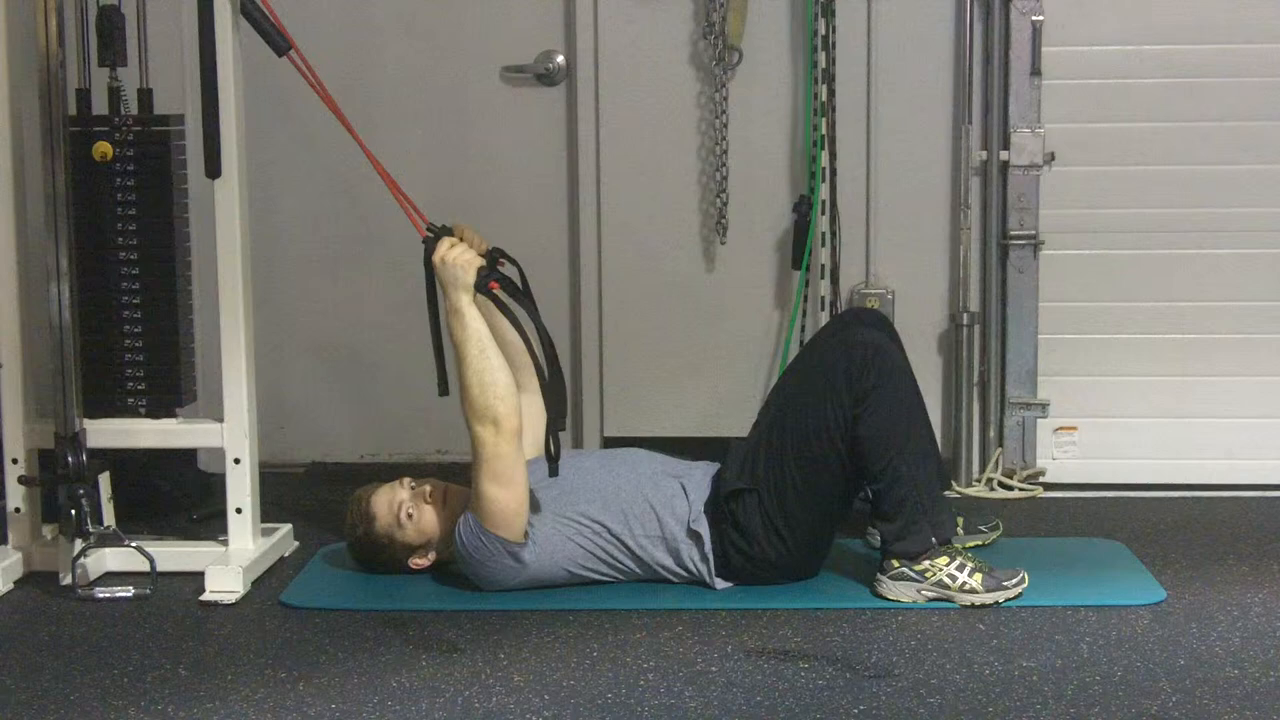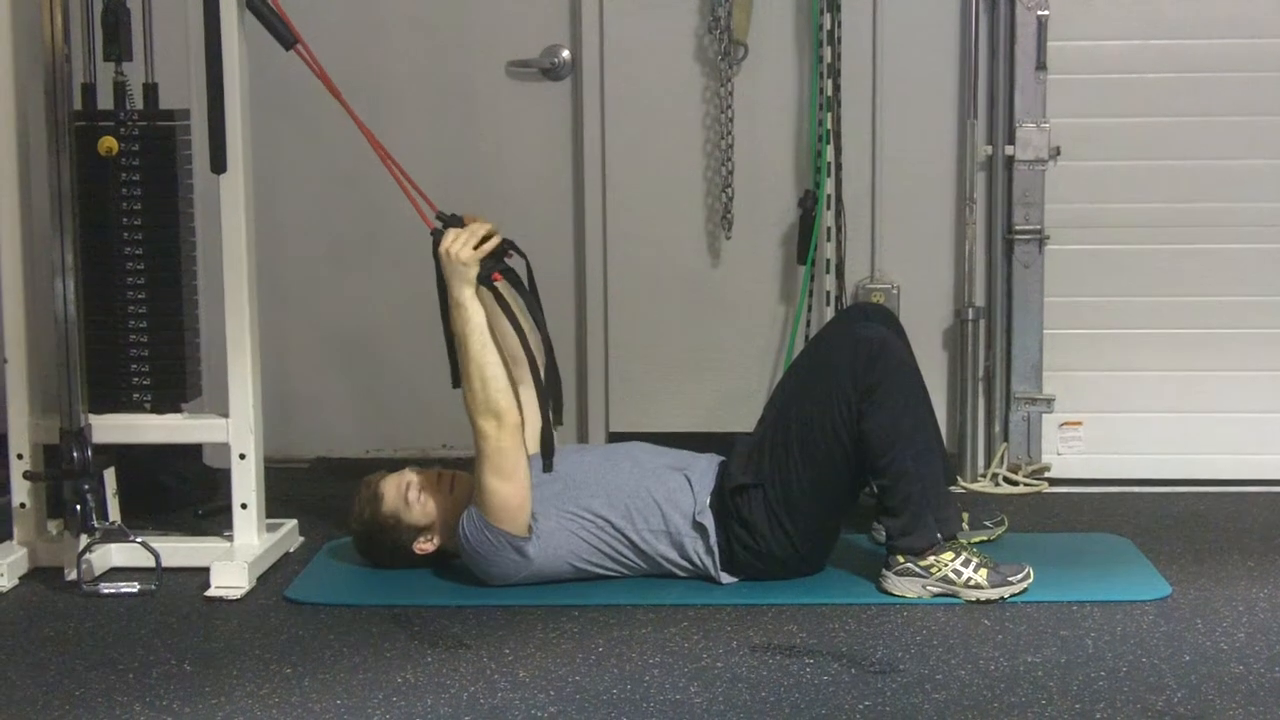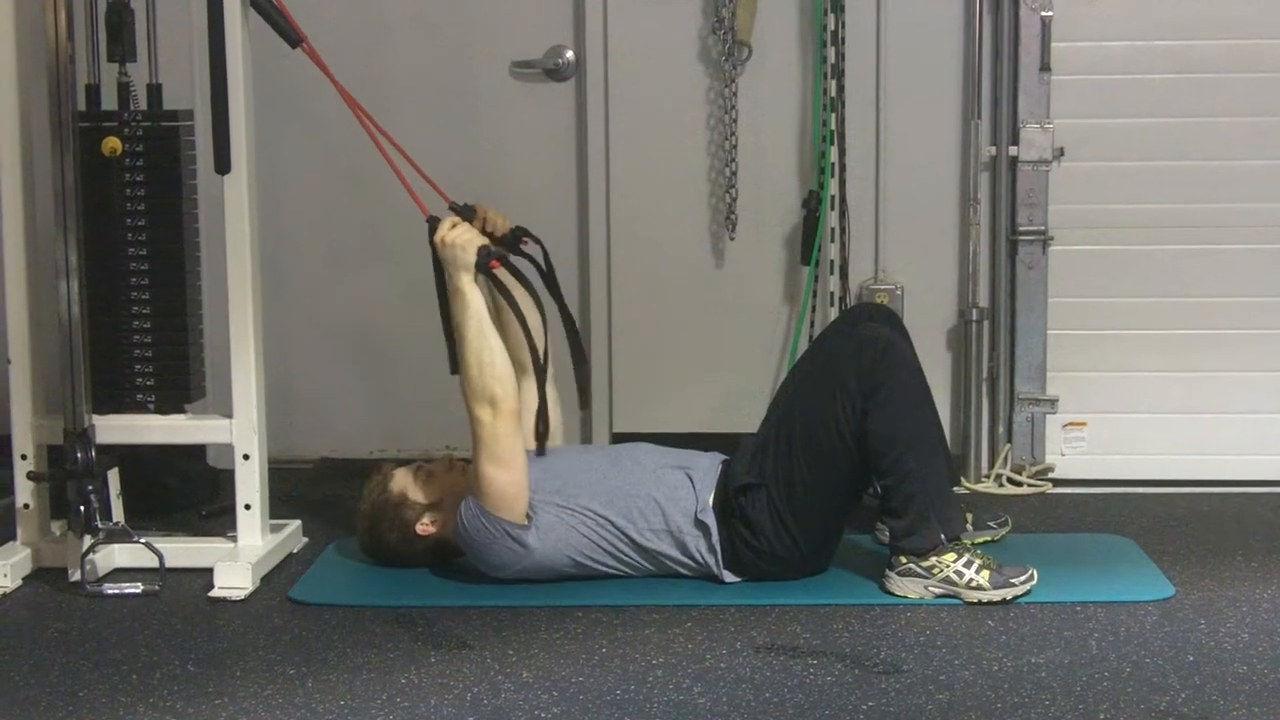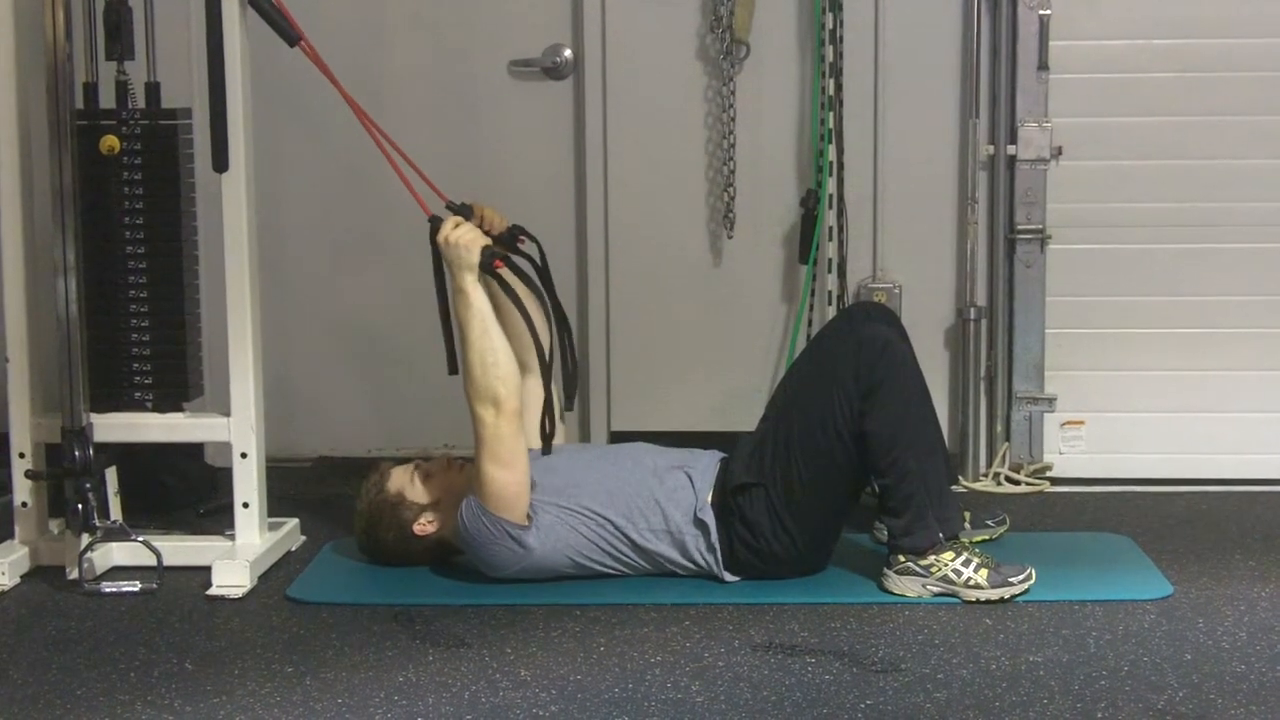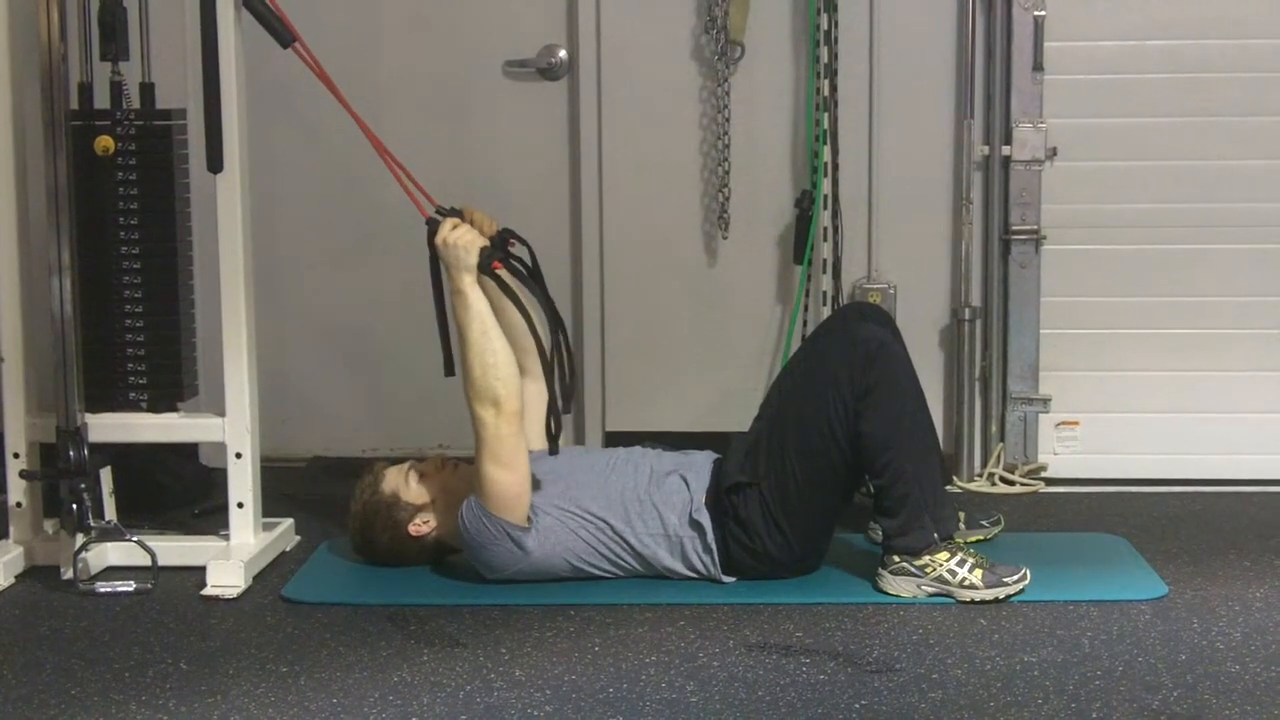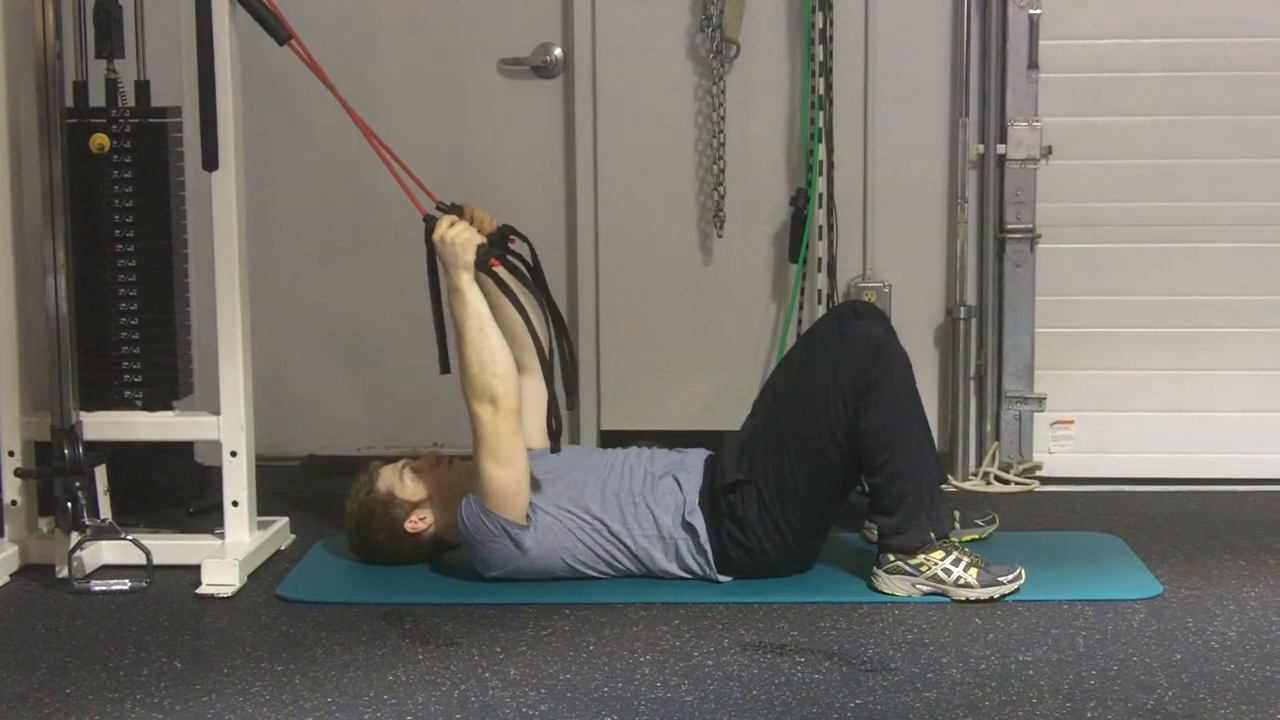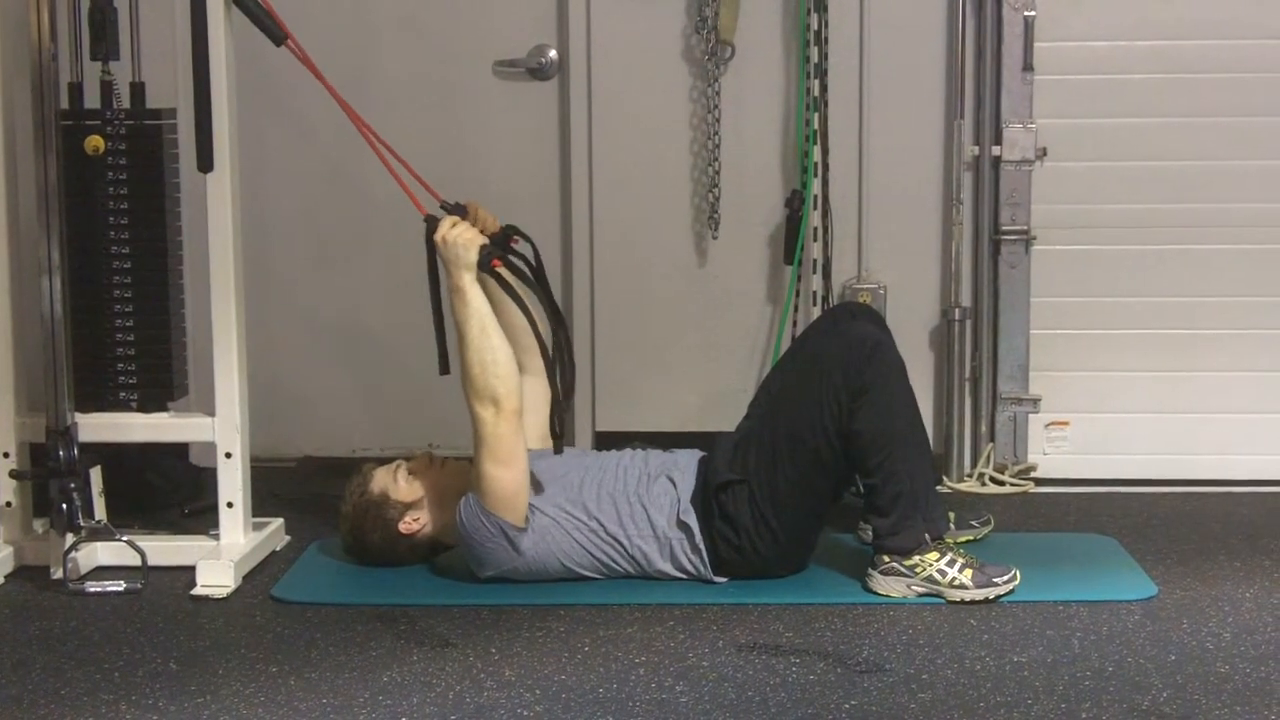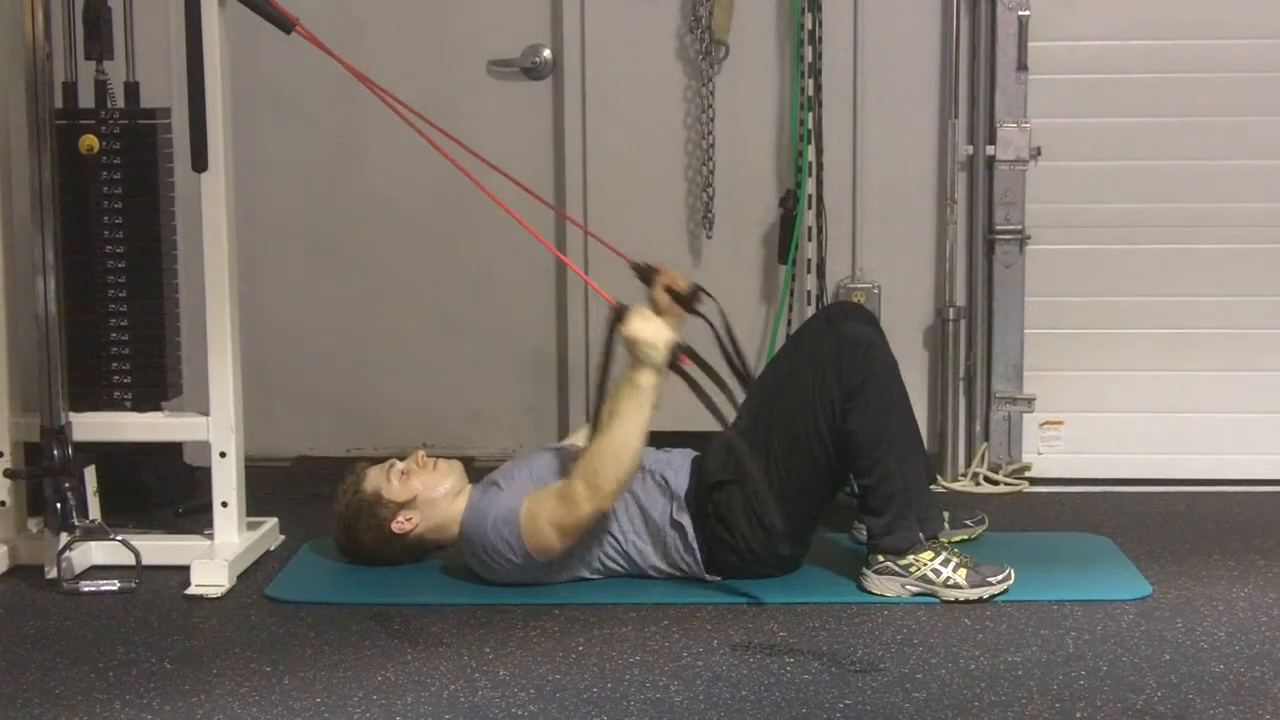
dt=0.7s
person 1, frame 1
left shoulder: (504, 495)
right shoulder: (488, 552)
left elbow: (523, 388)
right elbow: (496, 428)
left wrist: (480, 285)
right wrist: (457, 299)
left hip: (722, 496)
right hip: (748, 538)
left knee: (859, 332)
right knee: (862, 358)
left ankle: (920, 516)
right ankle: (918, 557)
person 1, frame 2
left shoulder: (511, 490)
right shoulder: (491, 547)
left elbow: (523, 381)
right elbow: (498, 422)
left wrist: (488, 277)
right wrist: (462, 292)
left hip: (729, 488)
right hip: (754, 532)
left knee: (865, 327)
right knee: (868, 350)
left ankle: (924, 512)
right ankle: (924, 551)
person 1, frame 3
left shoulder: (519, 481)
right shoulder: (495, 537)
left elbow: (529, 373)
right elbow: (494, 411)
left wrist: (498, 263)
right wrist: (462, 280)
left hip: (735, 491)
right hip: (757, 532)
left knee: (869, 328)
right knee: (871, 353)
left ankle: (929, 512)
right ankle: (928, 553)
person 1, frame 4
left shoulder: (518, 481)
right shoulder: (493, 537)
left elbow: (531, 370)
right elbow: (498, 409)
right wrist: (466, 280)
left hip: (733, 486)
right hip: (755, 530)
left knee: (867, 326)
right knee: (869, 349)
left ankle: (926, 512)
right ankle: (926, 552)
person 1, frame 5
left shoulder: (513, 486)
right shoulder: (494, 538)
left elbow: (530, 376)
right elbow: (497, 410)
left wrist: (490, 268)
right wrist: (462, 281)
left hip: (728, 491)
right hip: (751, 531)
left knee: (860, 328)
right knee: (865, 352)
left ankle: (919, 512)
right ankle: (921, 551)
person 1, frame 6
left shoulder: (509, 486)
right shoulder: (492, 536)
left elbow: (528, 371)
right elbow: (495, 406)
left wrist: (489, 264)
right wrist: (460, 278)
left hip: (720, 485)
right hip: (746, 528)
left knee: (857, 324)
right knee: (866, 353)
left ankle: (915, 511)
right ankle: (915, 550)
person 1, frame 7
left shoulder: (507, 489)
right shoulder: (488, 535)
left elbow: (529, 375)
right elbow: (497, 409)
left wrist: (491, 264)
right wrist: (462, 276)
left hip: (715, 489)
right hip: (739, 530)
left knee: (852, 326)
right knee: (858, 354)
left ankle: (913, 512)
right ankle: (910, 553)
person 1, frame 8
left shoulder: (497, 495)
right shoulder: (490, 533)
left elbow: (596, 438)
right elbow: (591, 496)
left wrist: (661, 325)
right wrist: (645, 367)
left hip: (709, 485)
right hip: (735, 528)
left knee: (844, 328)
right knee: (851, 354)
left ankle: (907, 517)
right ankle: (904, 553)
